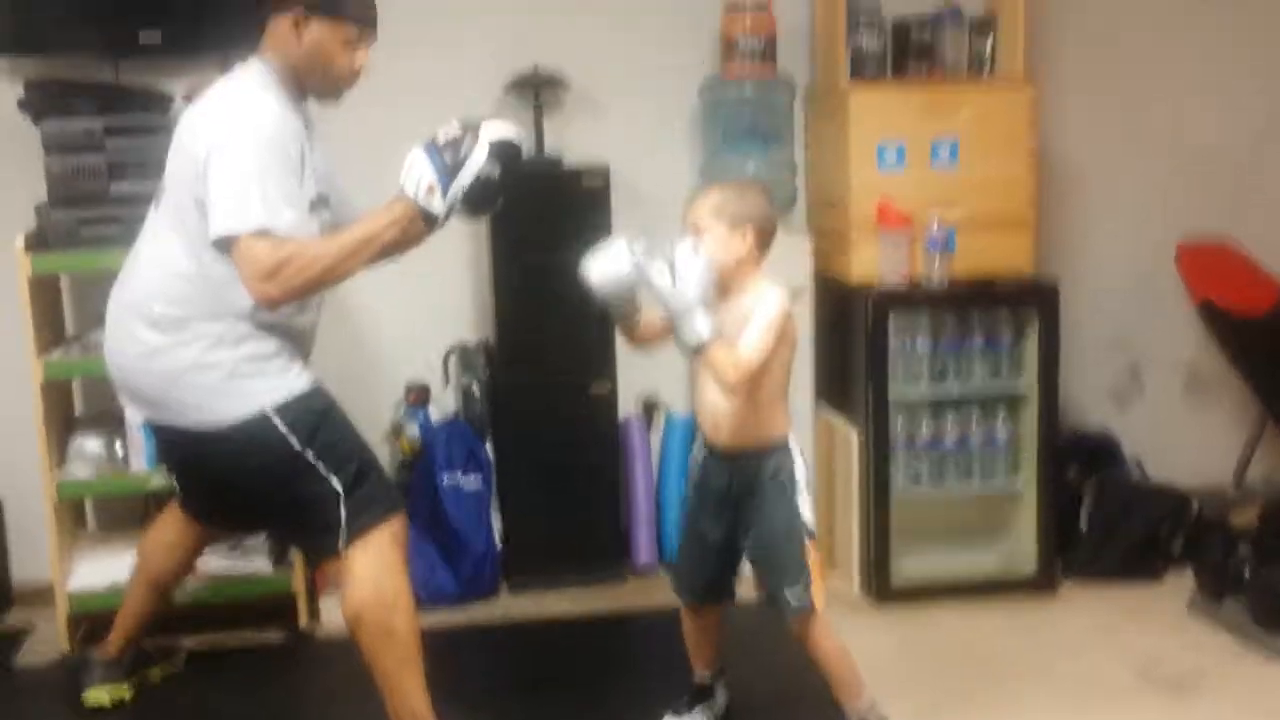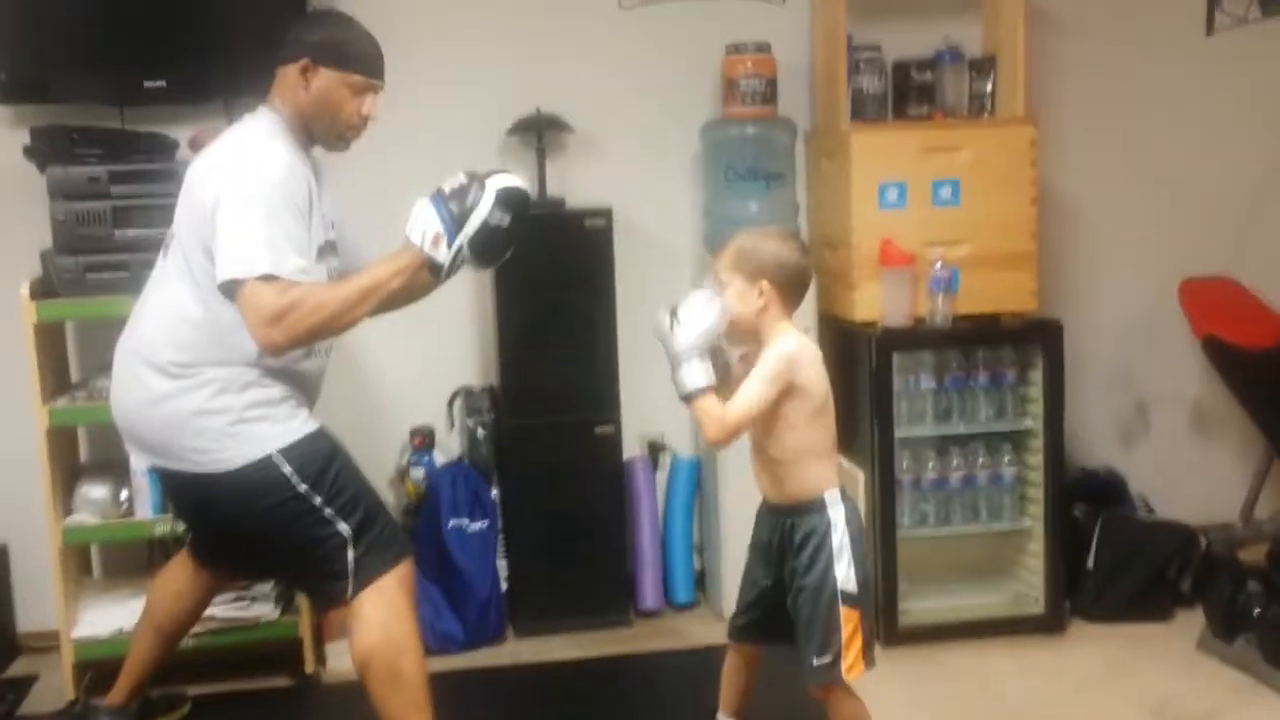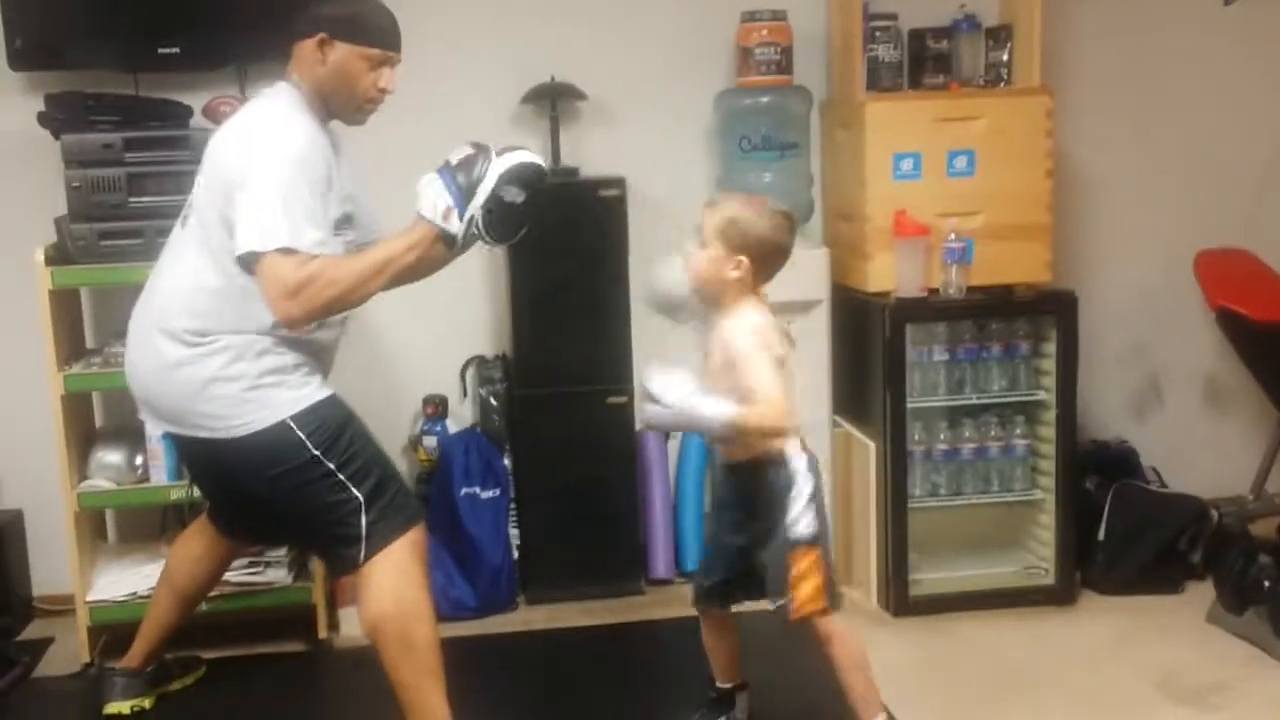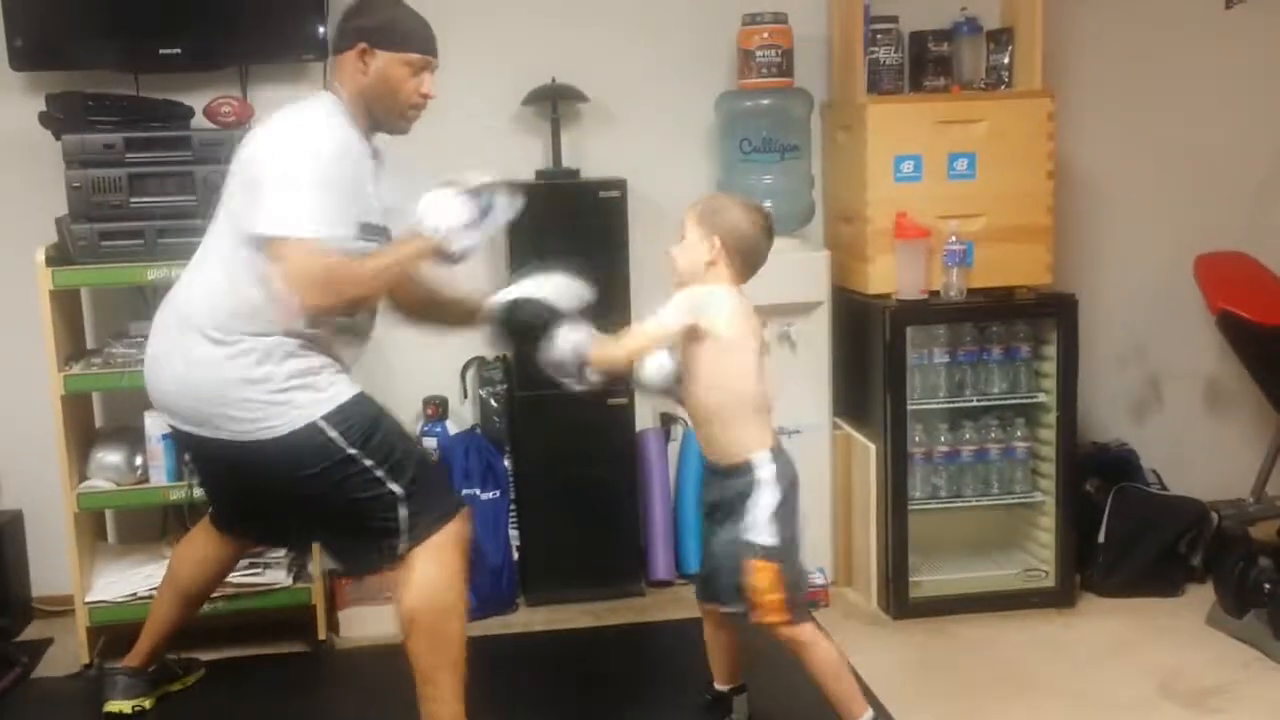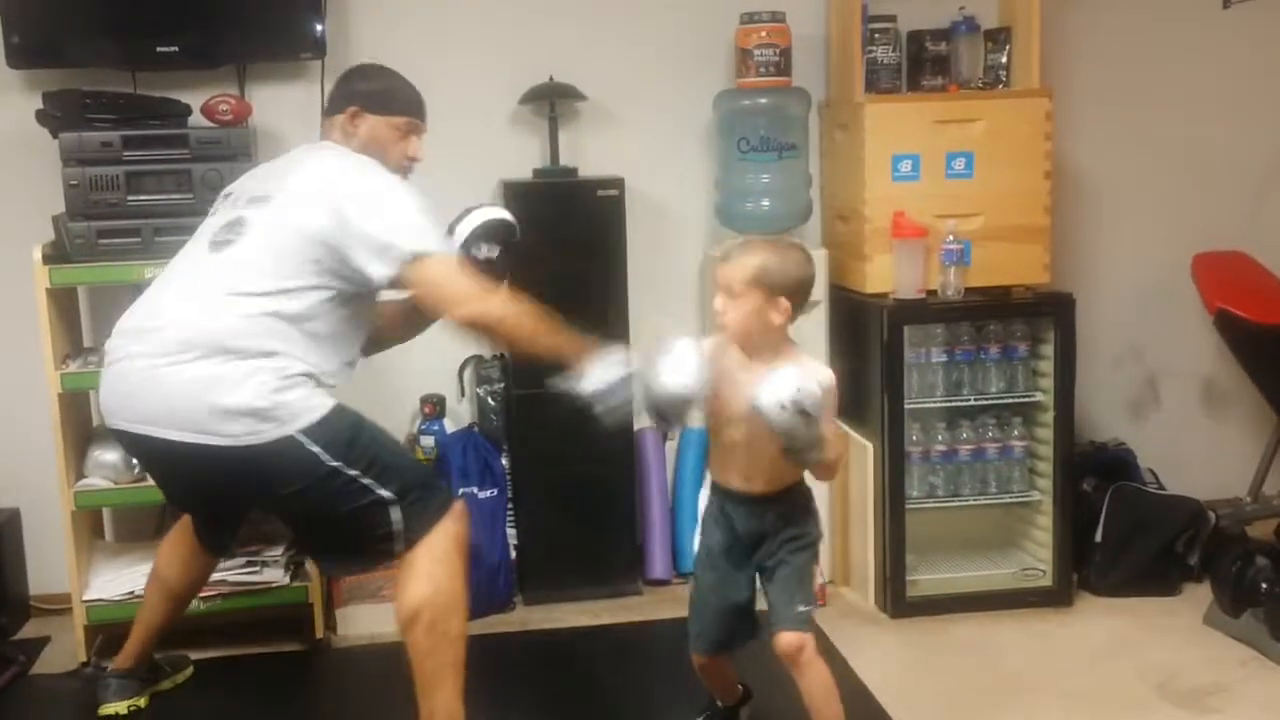
dt=0.4s
person 1, frame 1
left shoulder: (270, 114)
right shoulder: (256, 117)
left elbow: (342, 243)
right elbow: (271, 277)
left wrist: (437, 199)
right wrist: (413, 204)
left hip: (170, 358)
right hip: (208, 365)
left knee: (207, 506)
right knee: (373, 532)
left ankle: (111, 662)
person 1, frame 2
left shoulder: (281, 161)
right shoulder: (262, 163)
left elbow: (346, 293)
right elbow: (275, 323)
left wrist: (443, 252)
right wrist: (418, 250)
left hip: (173, 404)
right hip: (220, 413)
left knee: (218, 555)
right knee: (381, 572)
person 1, frame 3
left shoulder: (295, 132)
right shoulder: (283, 140)
left elbow: (354, 259)
right elbow: (306, 290)
left wrist: (454, 221)
right wrist: (433, 226)
left hip: (187, 366)
right hip: (232, 377)
left knee: (236, 518)
right knee: (393, 538)
person 1, frame 4
left shoulder: (350, 148)
right shoulder: (317, 140)
left elbow: (389, 289)
right elbow: (312, 292)
left wrist: (491, 308)
right wrist: (426, 239)
left hip: (189, 370)
right hip: (250, 381)
left knee: (241, 521)
right knee: (437, 527)
person 1, frame 5
left shoulder: (271, 180)
right shoulder: (364, 187)
left elbow: (351, 331)
right elbow: (470, 304)
left wrist: (434, 293)
right wrist: (588, 355)
left hip: (137, 389)
right hip: (231, 403)
left knee: (216, 518)
right knee: (436, 528)
person 2, frame 1
left shoulder: (770, 300)
right shoulder: (708, 296)
left elbow: (734, 377)
right elbow: (637, 333)
left wrist: (691, 310)
right wrist: (618, 298)
left hip: (770, 472)
right hip: (717, 468)
left knee: (801, 614)
right knee: (695, 596)
person 2, frame 2
left shoulder: (787, 353)
right shoulder: (772, 350)
left elbow: (719, 430)
right elbow: (733, 402)
left wrist: (688, 357)
right wrist: (707, 351)
left hip: (819, 524)
right hip: (778, 520)
left knee: (826, 677)
right knee: (744, 636)
person 2, frame 3
left shoulder: (745, 331)
right shoulder: (732, 313)
left elbow: (774, 420)
left wrist: (694, 410)
left hip: (779, 478)
right hip: (738, 477)
left knee: (817, 614)
right knee: (710, 602)
person 2, frame 4
left shoulder: (701, 304)
right shoulder: (732, 312)
left elbow: (616, 355)
left wrist: (572, 349)
right wrist: (677, 382)
left hip: (754, 482)
right hip: (725, 481)
left knee: (788, 625)
right knee: (715, 603)
person 2, frame 5
left shoulder: (814, 378)
right shoulder: (718, 349)
left elbow: (833, 463)
right elbow: (708, 422)
left wrist: (806, 440)
left hip: (785, 516)
right hip: (725, 512)
left knee: (791, 643)
right knee: (705, 650)
